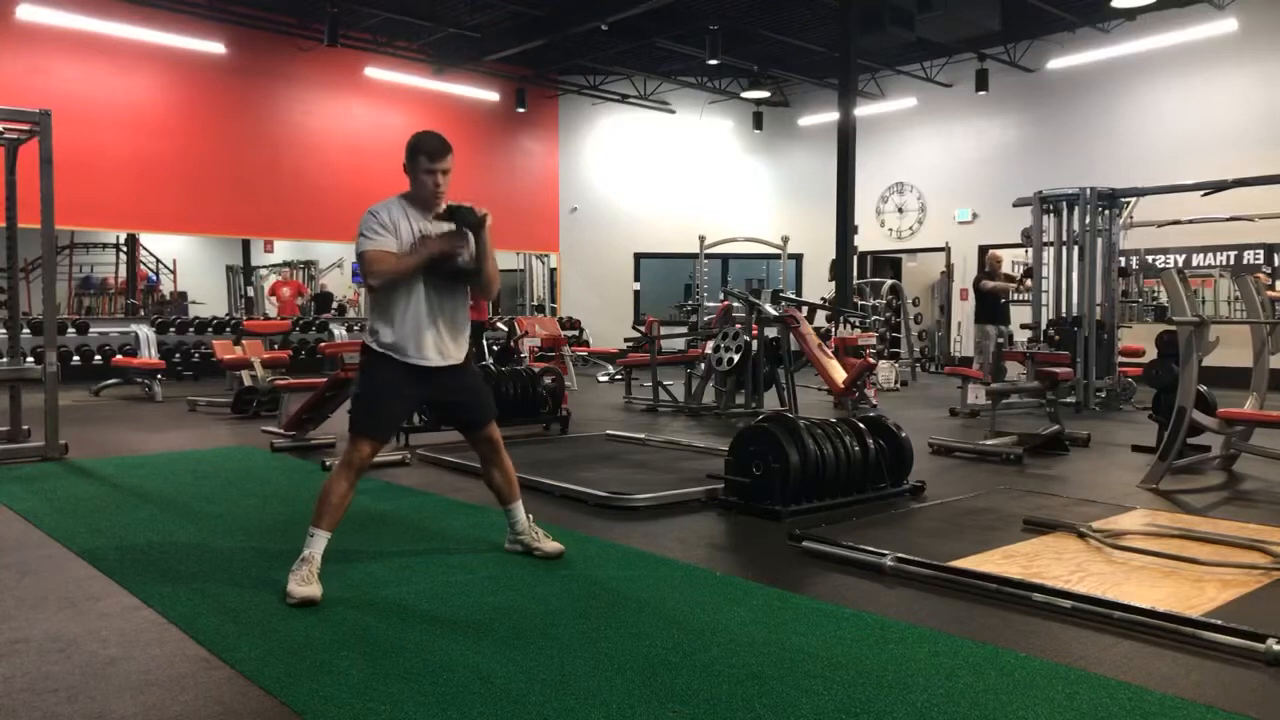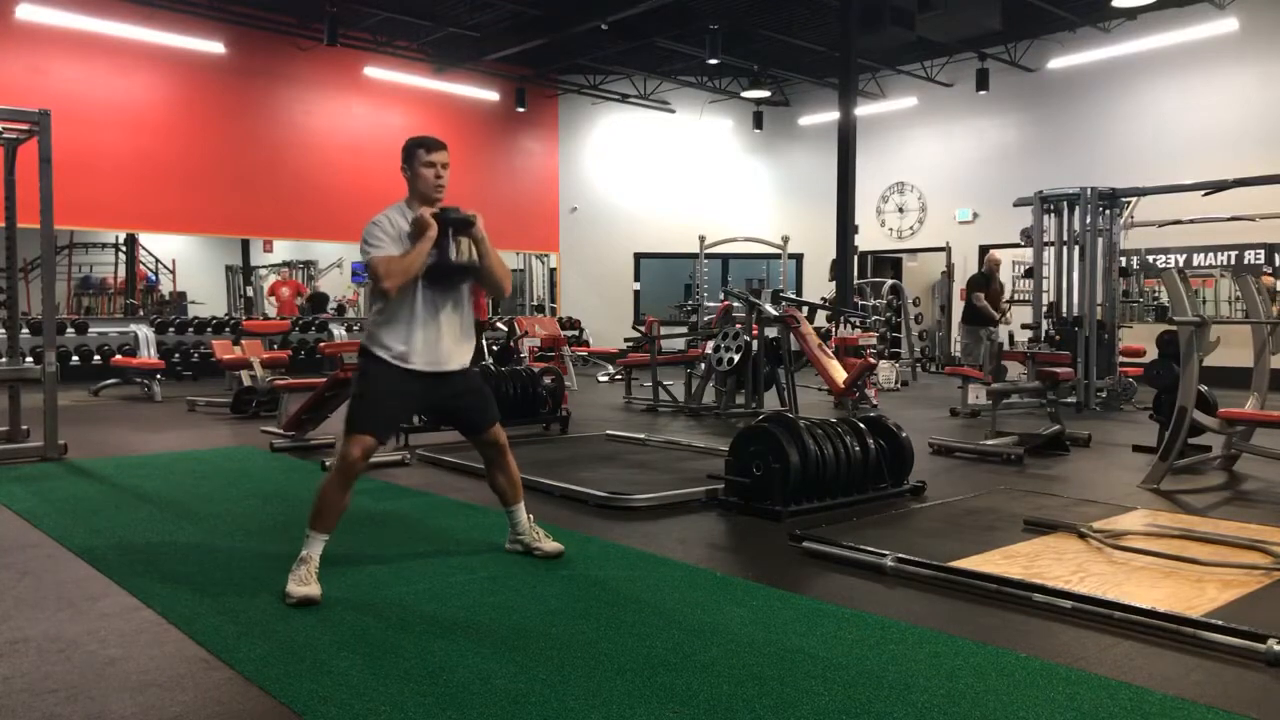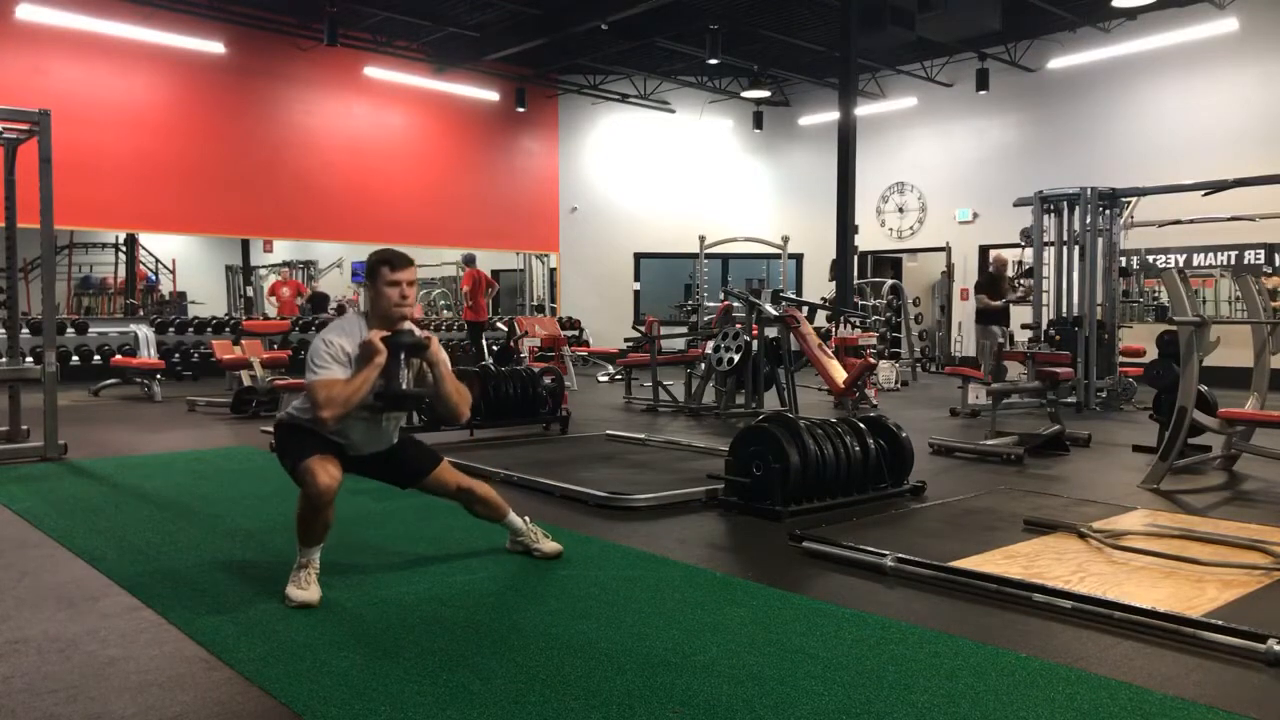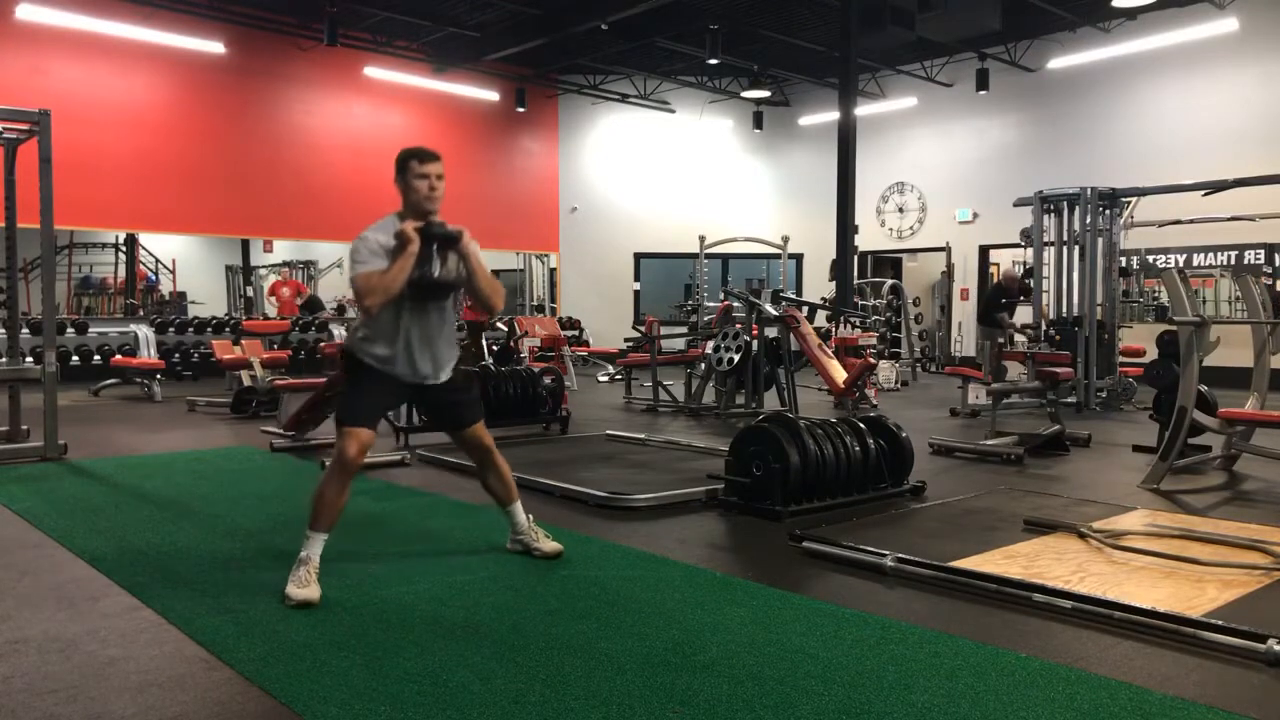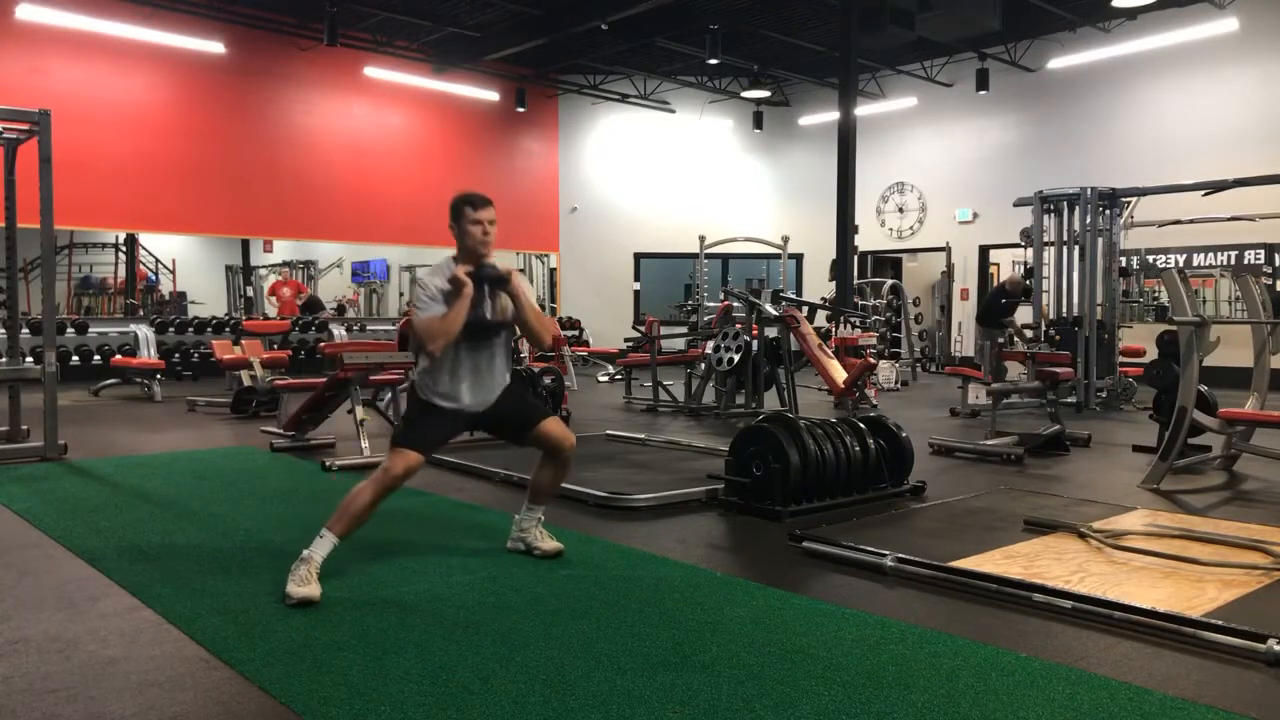
dt=1s
person 1, frame 1
left shoulder: (463, 221)
right shoulder: (381, 216)
left elbow: (487, 291)
right elbow: (376, 275)
left wrist: (482, 238)
right wrist: (434, 248)
left hip: (452, 357)
right hip: (392, 359)
left knee: (491, 442)
right knee: (356, 456)
left ankle: (521, 530)
right ankle: (309, 558)
person 1, frame 2
left shoulder: (462, 227)
right shoulder: (386, 224)
left elbow: (502, 289)
right elbow: (388, 281)
left wrist: (480, 238)
right wrist: (426, 237)
left hip: (452, 365)
right hip: (393, 364)
left knee: (496, 443)
right knee: (353, 457)
left ankle: (521, 530)
right ankle: (308, 558)
person 1, frame 3
left shoulder: (419, 342)
right shoulder: (336, 340)
left elbow: (460, 413)
right elbow: (327, 412)
left wrist: (436, 362)
right wrist: (375, 363)
left hip: (380, 440)
right hip: (311, 433)
left knee: (460, 485)
right knee: (324, 482)
left ankle: (522, 532)
right ankle: (307, 564)
person 1, frame 4
left shoulder: (457, 239)
right shoulder: (375, 239)
left elbow: (494, 304)
right elbow: (370, 302)
left wrist: (467, 253)
right wrist: (409, 250)
left hip: (437, 366)
right hip: (376, 363)
left knee: (483, 446)
right knee: (349, 454)
left ankle: (522, 529)
right ankle: (308, 560)
person 1, frame 5
left shoulder: (511, 280)
right shoulder: (433, 282)
left elbow: (544, 340)
right elbow: (432, 344)
left wrist: (516, 293)
right wrist: (464, 295)
left hip: (496, 392)
right hip: (440, 398)
left knee: (563, 443)
right knee: (392, 472)
left ankle: (526, 528)
right ankle: (311, 559)
